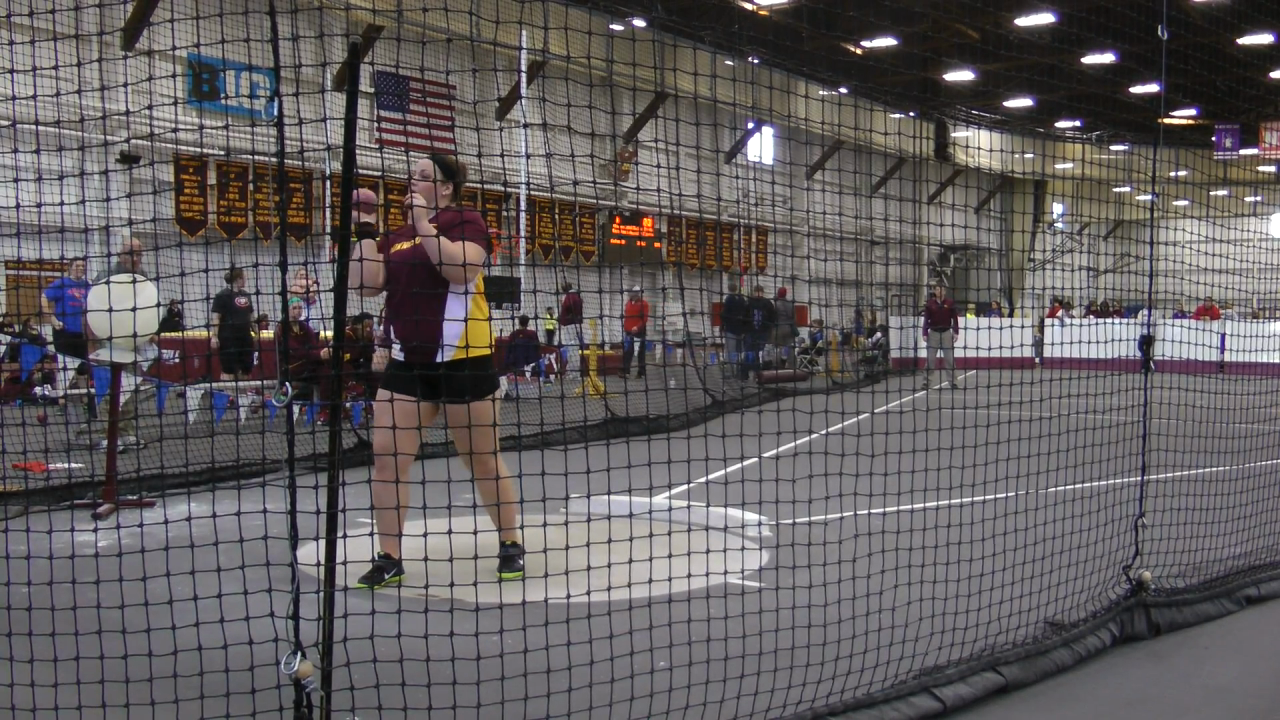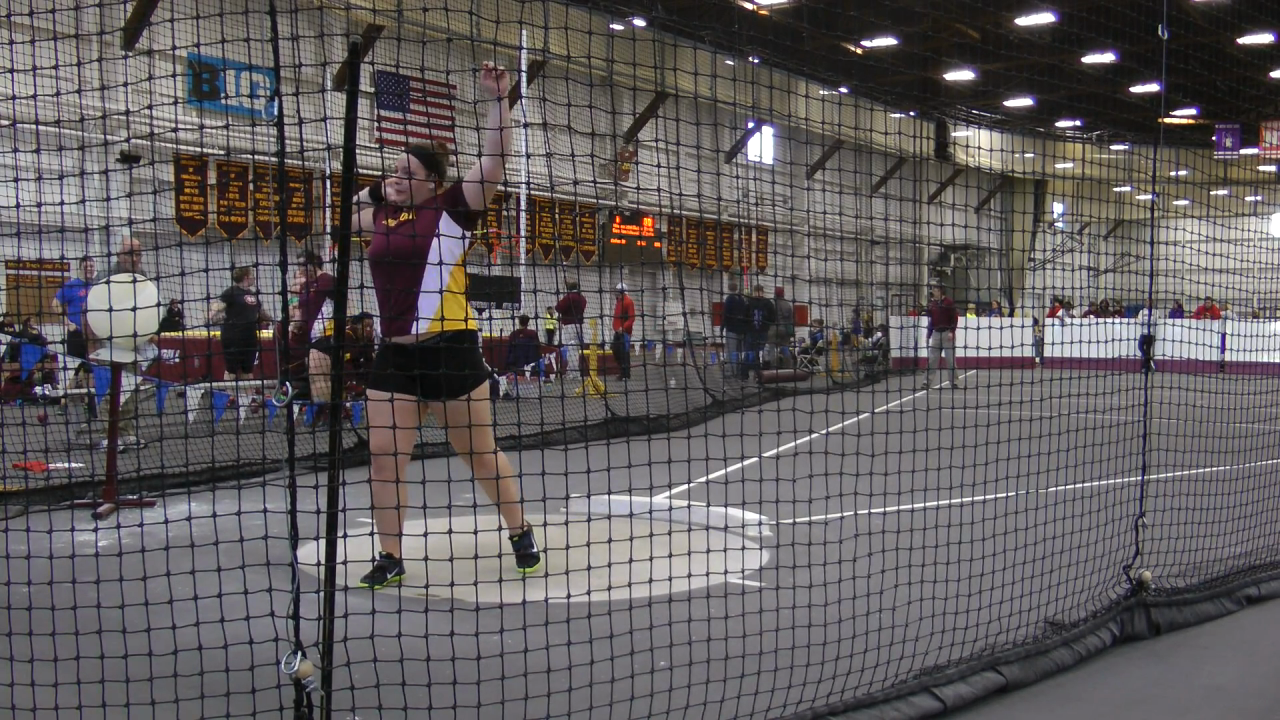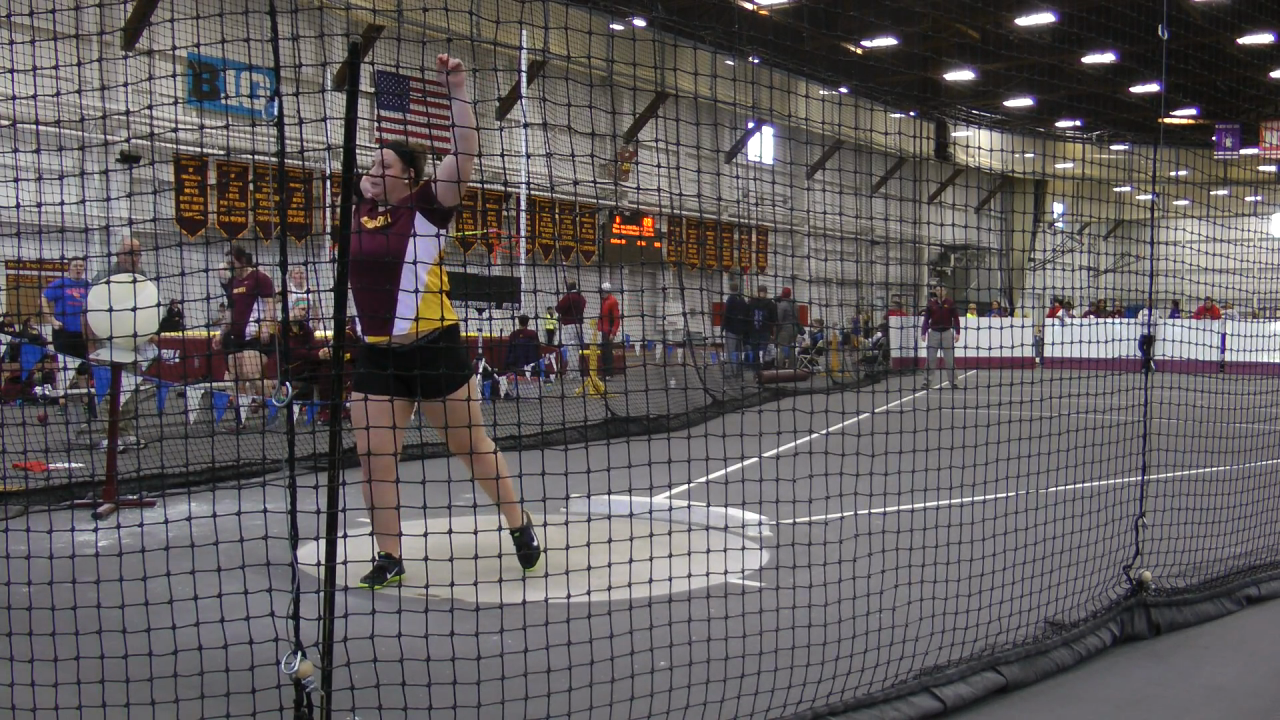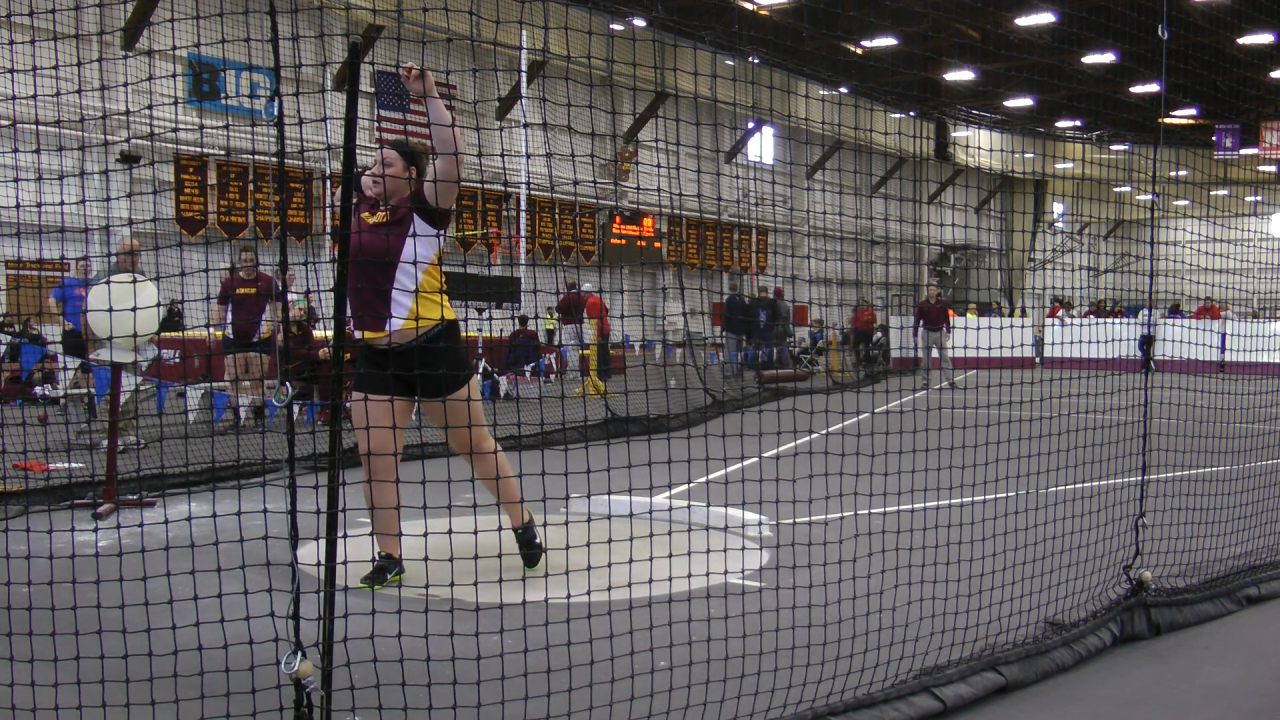
dt=1s
person 1, frame 1
left shoulder: (464, 220)
right shoulder: (395, 236)
left elbow: (462, 269)
right elbow: (364, 283)
left wrist: (423, 223)
right wrist: (364, 228)
left hip: (464, 360)
right hip: (408, 362)
left knee: (483, 458)
right knee: (386, 455)
left ankle: (511, 545)
right ankle: (389, 558)
person 1, frame 2
left shoulder: (452, 206)
right shoulder: (384, 213)
left elbow: (494, 160)
right elbow: (355, 208)
left wrist: (496, 98)
right wrist: (377, 191)
left hip: (450, 350)
right hip: (394, 356)
left knee: (481, 454)
right knee: (384, 457)
left ankle: (521, 533)
right ankle: (390, 558)
person 1, frame 3
left shoulder: (428, 205)
right shoulder: (362, 209)
left elbow: (464, 153)
left wrist: (457, 89)
right wrist: (356, 187)
left hip: (434, 349)
right hip: (376, 356)
left knee: (473, 448)
right knee: (374, 461)
left ankle: (520, 526)
right ankle: (389, 557)
person 1, frame 4
left shoulder: (427, 205)
right shoulder: (363, 206)
left elbow: (451, 157)
left wrist: (430, 96)
right wrist: (356, 181)
left hip: (434, 347)
right hip: (377, 354)
left knee: (476, 447)
right knee: (375, 460)
left ankle: (523, 524)
right ankle: (389, 557)
